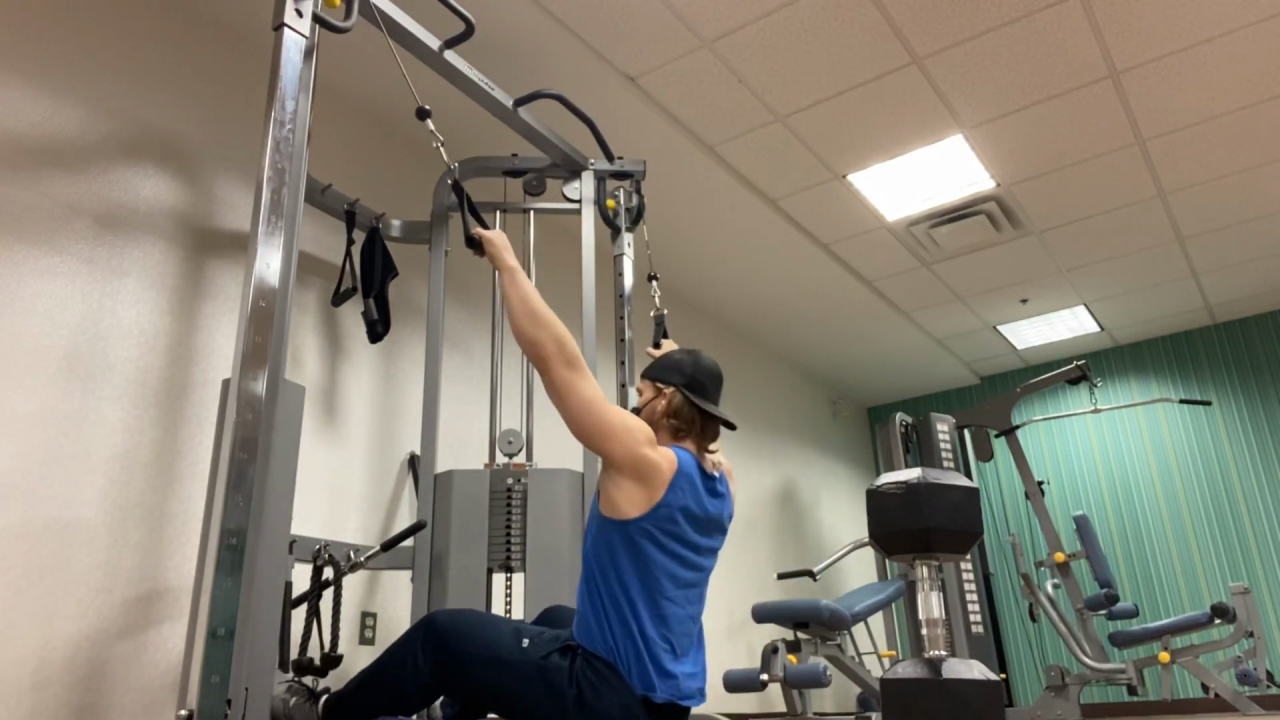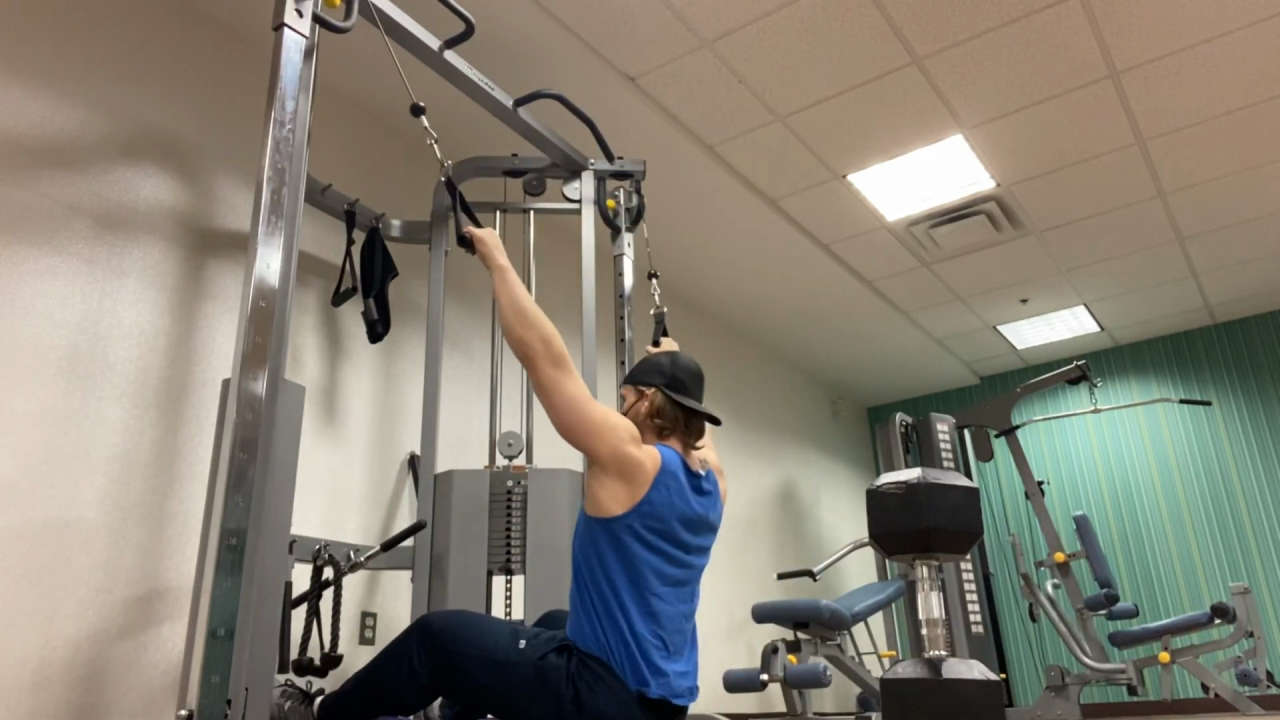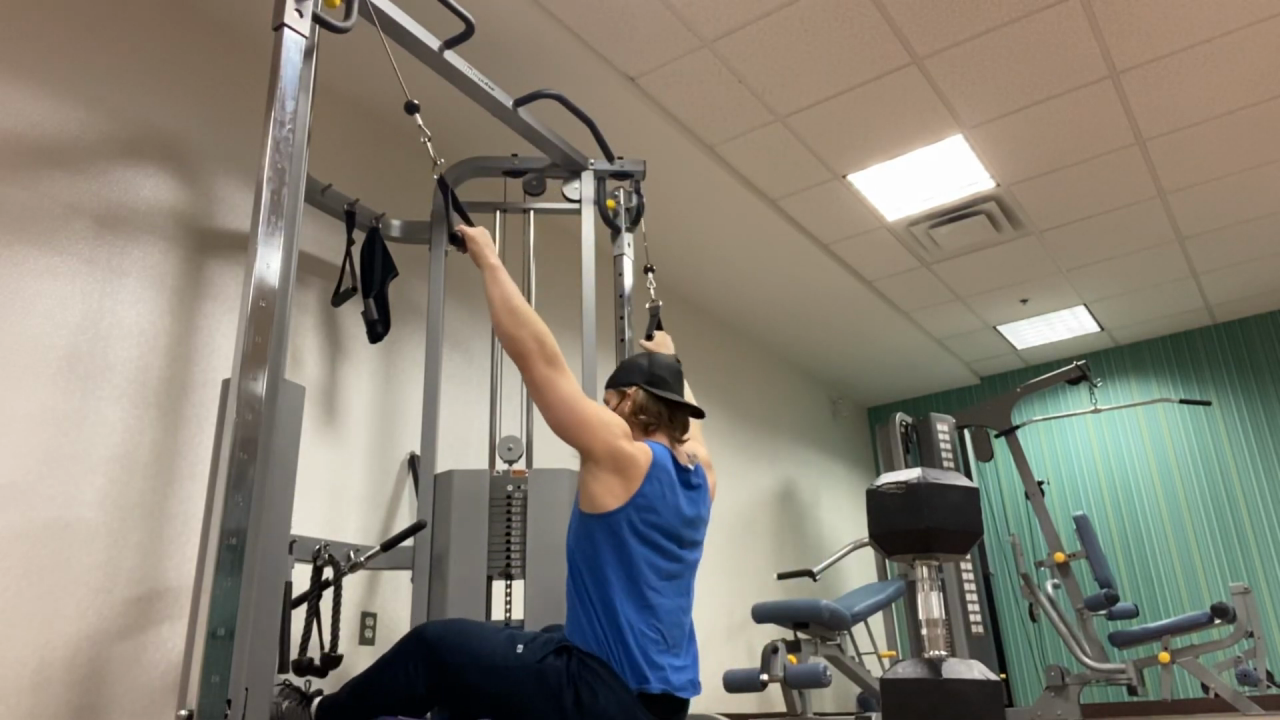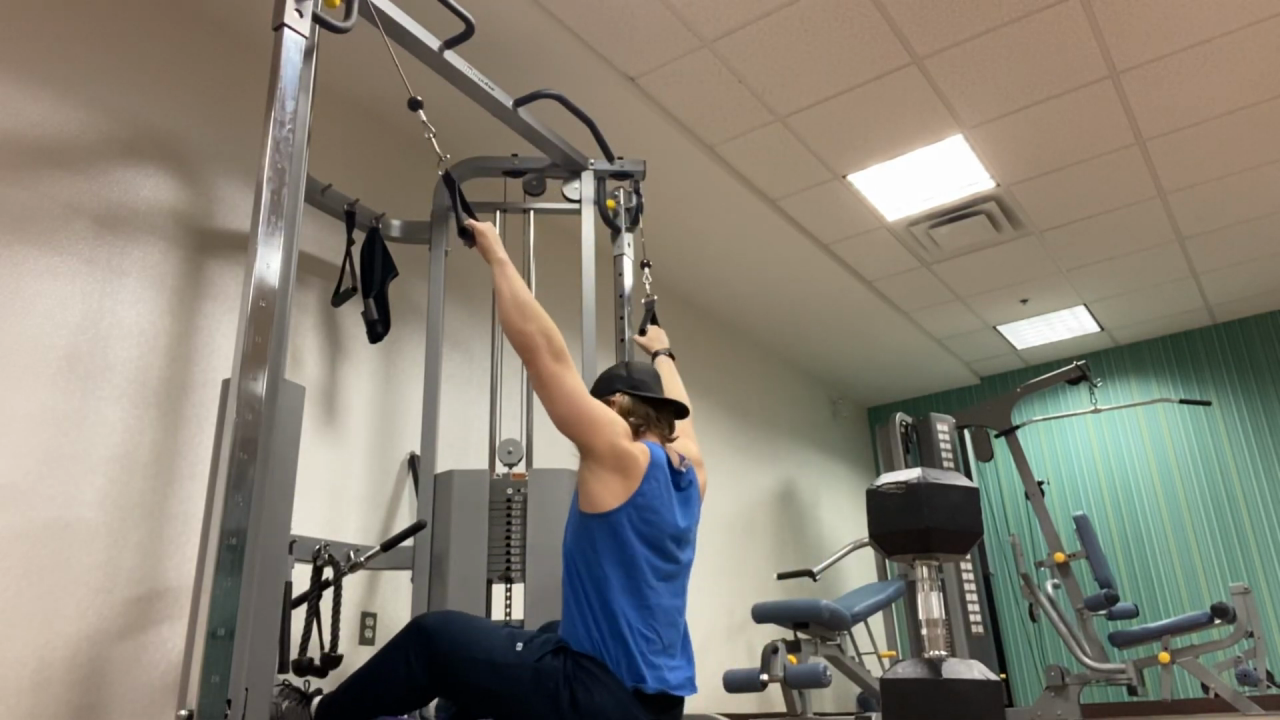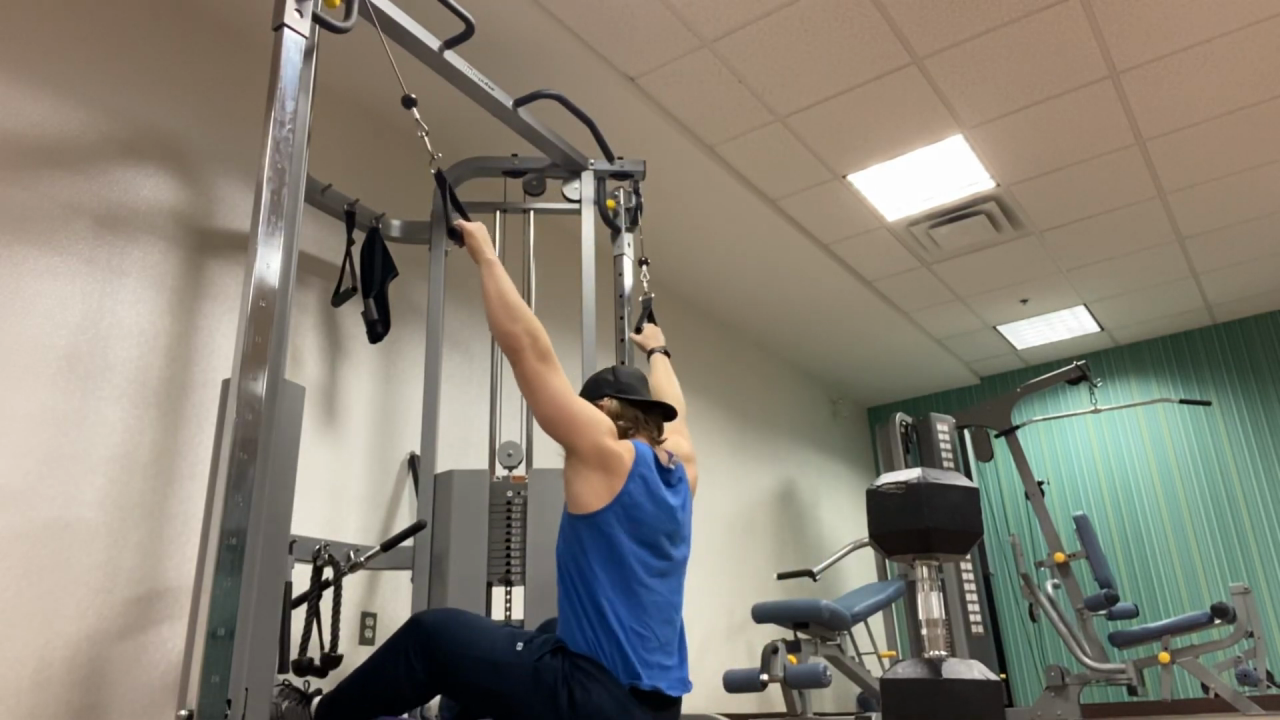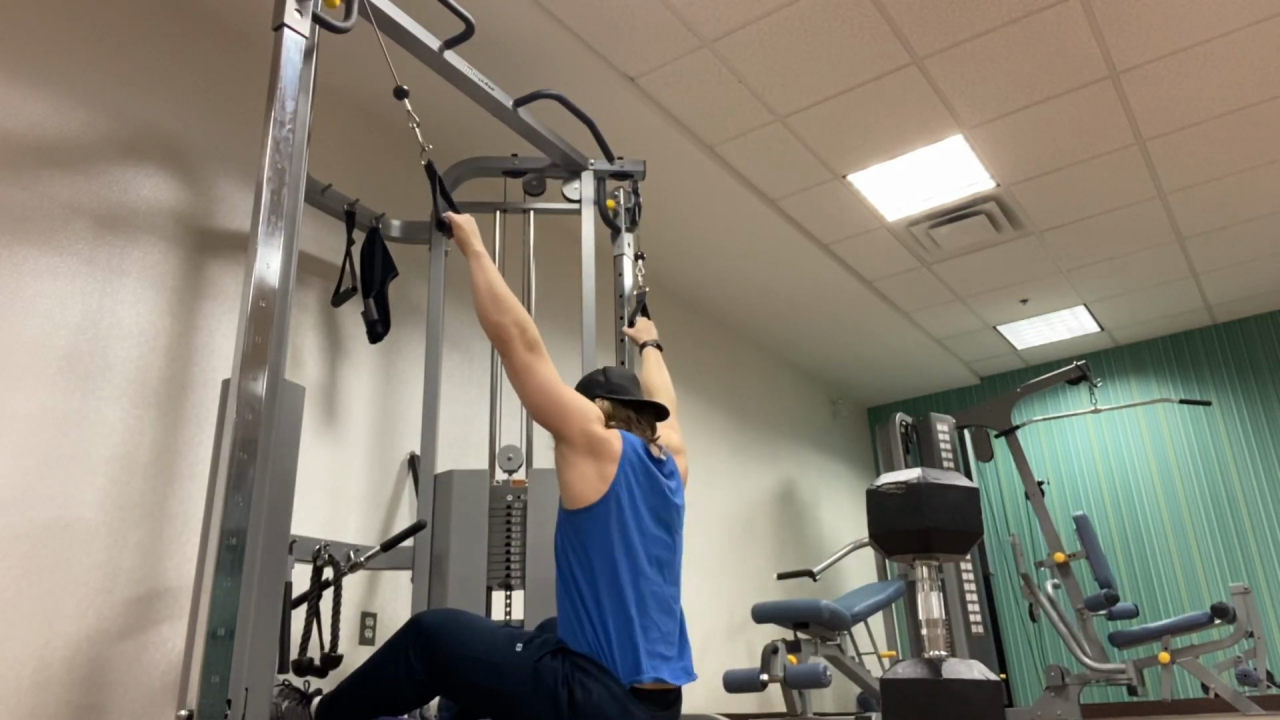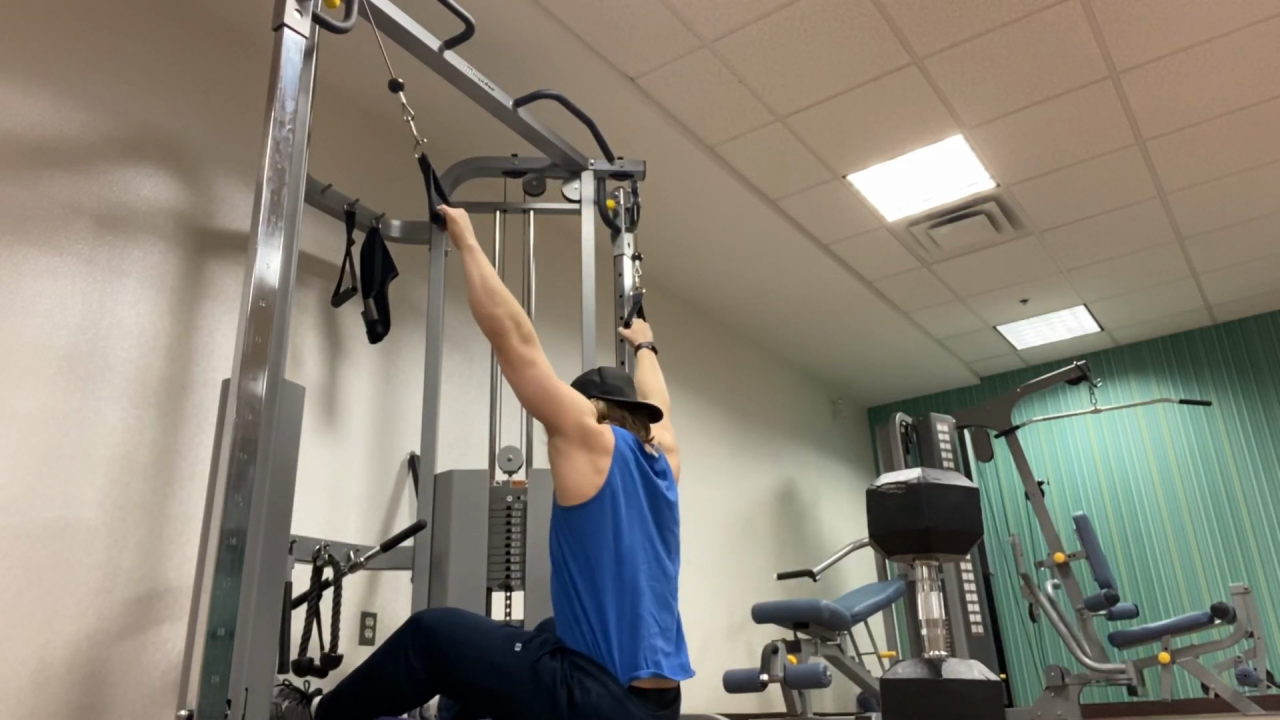
dt=0.2s
person 1, frame 1
left shoulder: (644, 460)
right shoulder: (718, 480)
left elbow: (556, 358)
right elbow: (695, 412)
left wrist: (506, 262)
right wrist: (673, 361)
left knee: (444, 635)
right knee: (556, 623)
person 1, frame 2
left shoulder: (630, 459)
right shoulder: (709, 478)
left elbow: (545, 357)
right elbow: (690, 420)
left wrist: (497, 261)
right wrist: (669, 360)
left knee: (440, 636)
right knee: (554, 628)
person 1, frame 3
left shoulder: (622, 455)
right shoulder: (699, 470)
left elbow: (536, 354)
right elbow: (682, 410)
left wrist: (488, 259)
right wrist: (666, 356)
left knee: (438, 644)
right knee: (550, 642)
person 1, frame 4
left shoulder: (619, 454)
right shoulder: (688, 468)
left elbow: (543, 351)
right elbow: (676, 410)
left wrist: (497, 255)
right wrist: (661, 353)
left knee: (435, 636)
right knee: (548, 641)
person 1, frame 5
left shoulder: (607, 454)
right shoulder: (679, 465)
left elbow: (529, 350)
right elbow: (671, 411)
left wrist: (485, 255)
right wrist: (656, 350)
left knee: (434, 635)
right knee: (549, 636)
person 1, frame 6
left shoulder: (599, 447)
right shoulder: (670, 459)
left elbow: (517, 340)
right elbow: (662, 404)
left wrist: (473, 247)
right wrist: (649, 344)
left knee: (433, 635)
right knee: (550, 635)
person 1, frame 7
left shoulder: (593, 443)
right shoulder: (660, 455)
left elbow: (514, 337)
right elbow: (655, 404)
left wrist: (466, 241)
right wrist: (644, 345)
left knee: (432, 634)
right knee: (549, 636)
